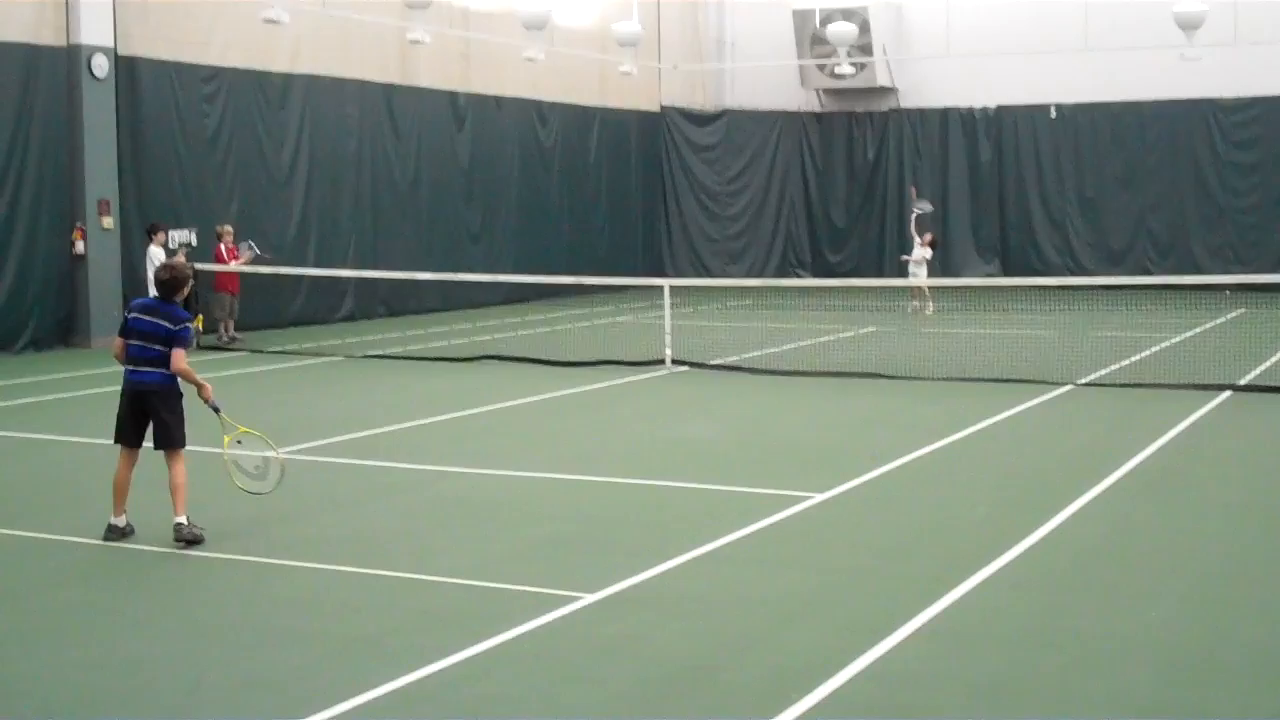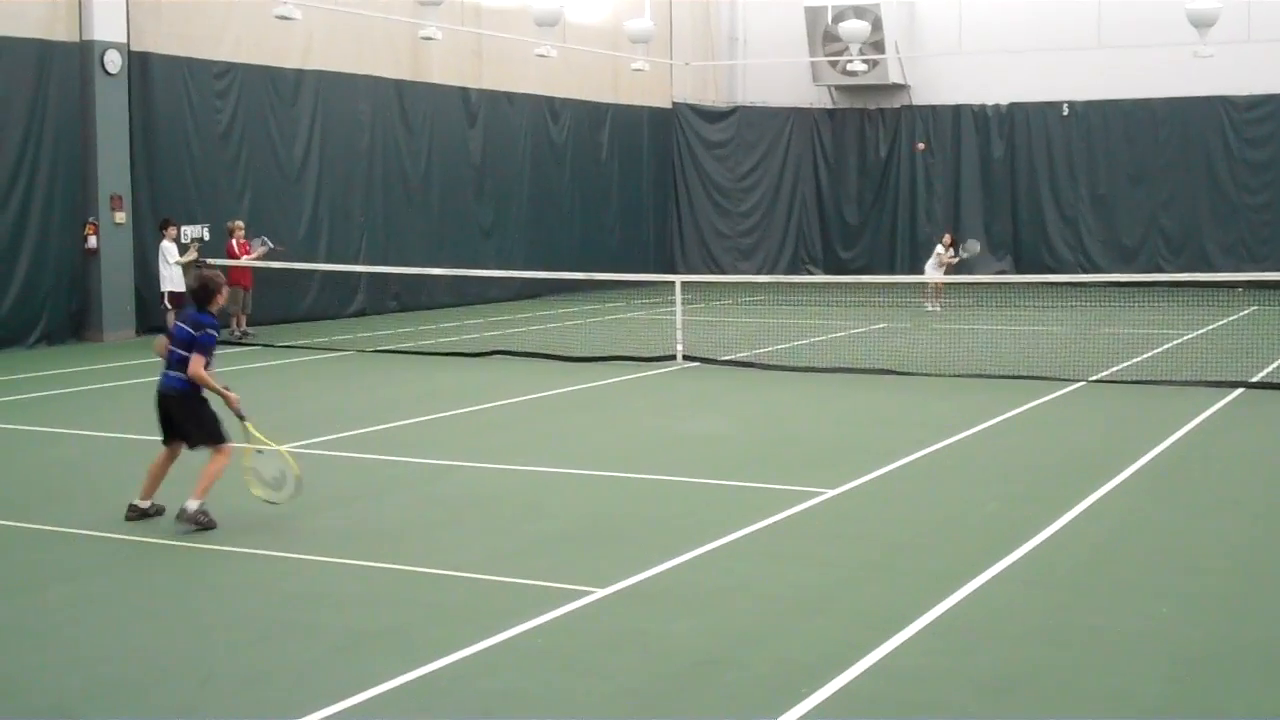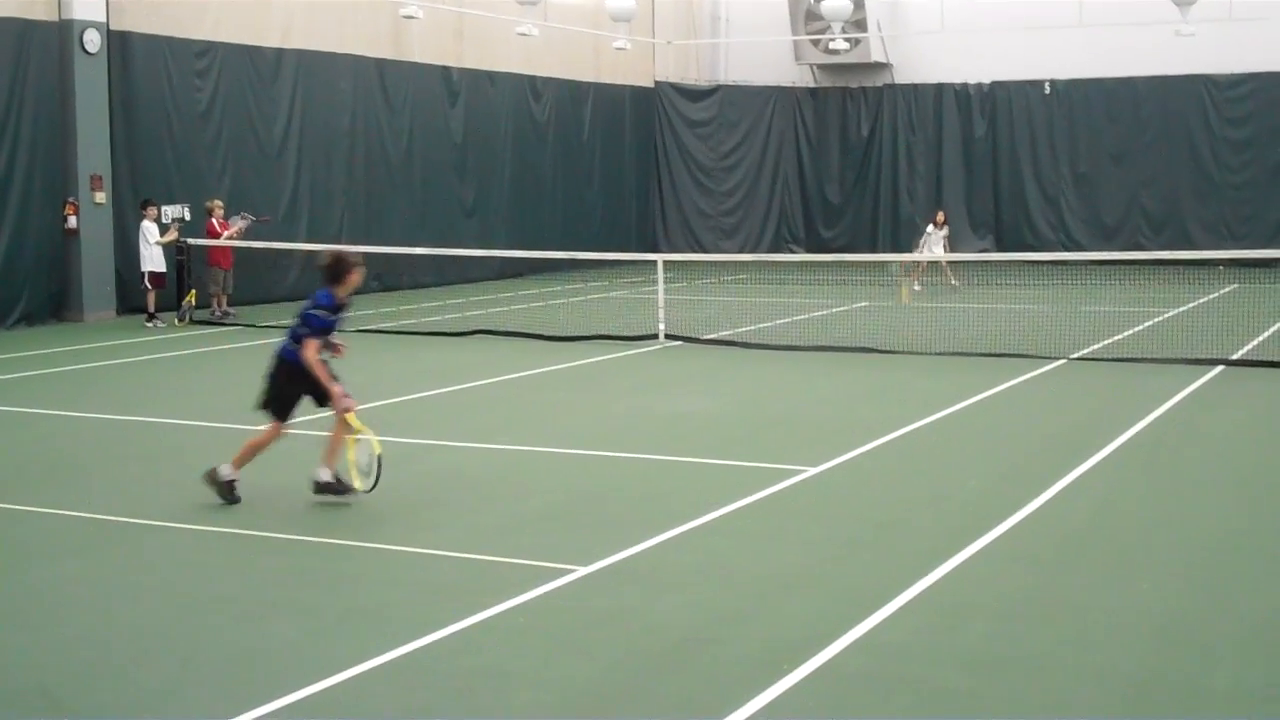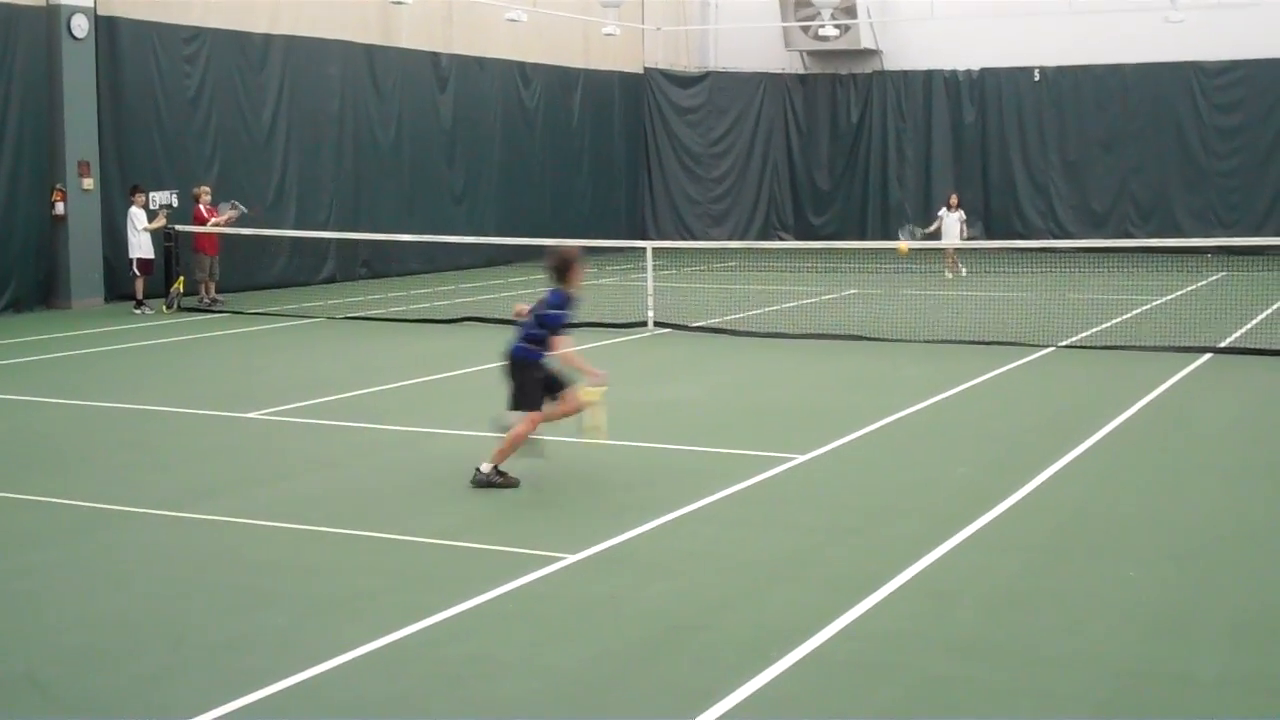
dt=0.5s
person 1, frame 1
left shoulder: (135, 307)
right shoulder: (180, 319)
left elbow: (118, 350)
right elbow: (178, 366)
right wrist: (201, 385)
left hip: (132, 388)
right hip: (163, 391)
left knee: (127, 456)
right knee: (175, 458)
left ankle: (117, 522)
right ankle: (181, 522)
person 1, frame 2
left shoulder: (186, 315)
right shoulder: (207, 327)
left elbow: (162, 349)
right elbow: (195, 372)
right wrist: (224, 394)
left hip: (166, 390)
right hip: (186, 395)
left knee: (172, 448)
right knee: (222, 450)
left ankle: (141, 504)
right ankle: (193, 507)
person 1, frame 3
left shoulder: (337, 301)
right shoulder: (322, 307)
right elbow: (309, 355)
left wrist: (330, 344)
right wrist: (331, 386)
left hip: (307, 365)
right hip: (292, 365)
left knee: (346, 411)
right knee: (276, 428)
left ankle: (325, 477)
right ankle: (225, 474)
person 1, frame 4
left shoulder: (560, 297)
right shoulder: (556, 305)
right elbow: (561, 349)
left wrist: (527, 313)
right wrist: (590, 371)
left hip: (532, 360)
right hip: (523, 361)
left knee: (575, 402)
right knee: (532, 419)
left ankle: (517, 430)
right ankle: (487, 471)
